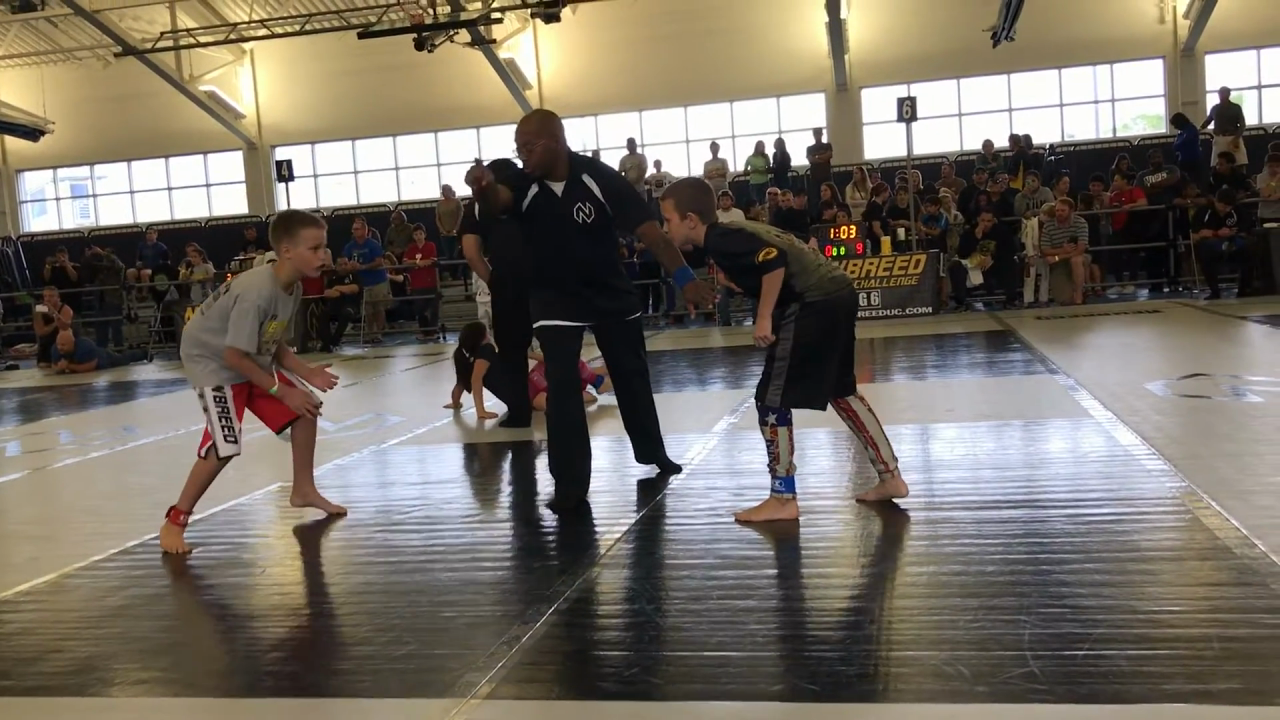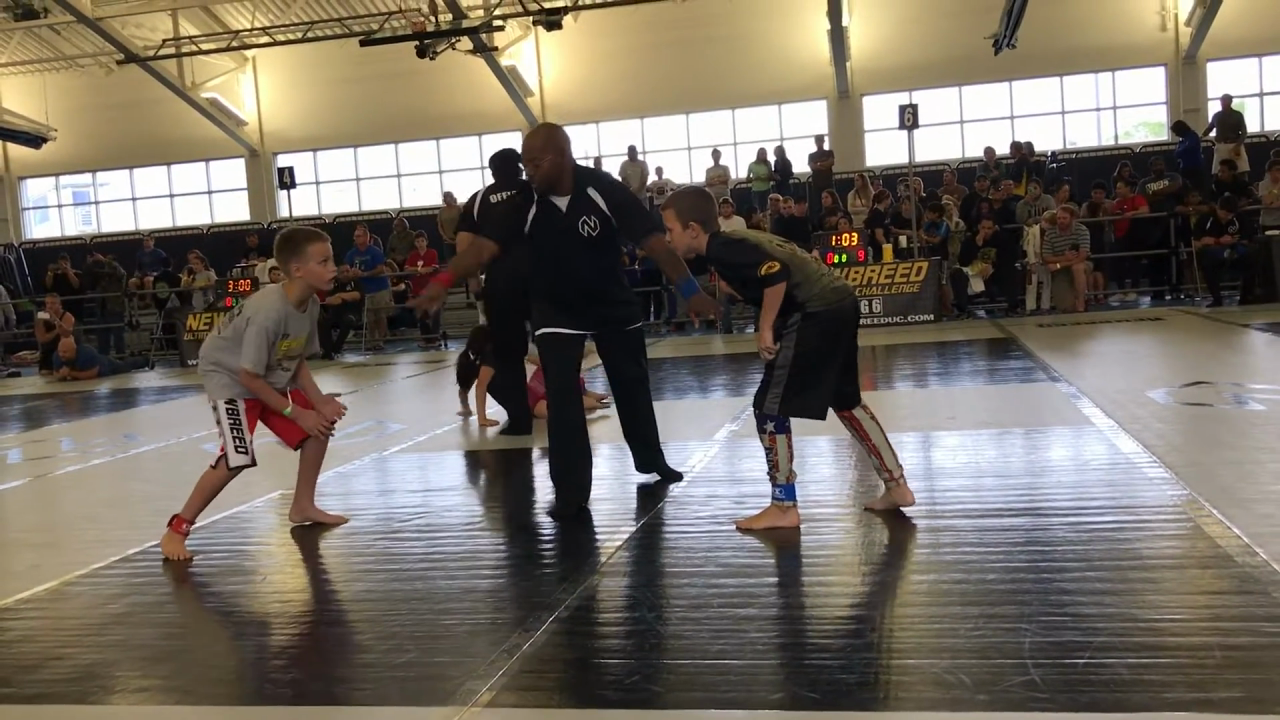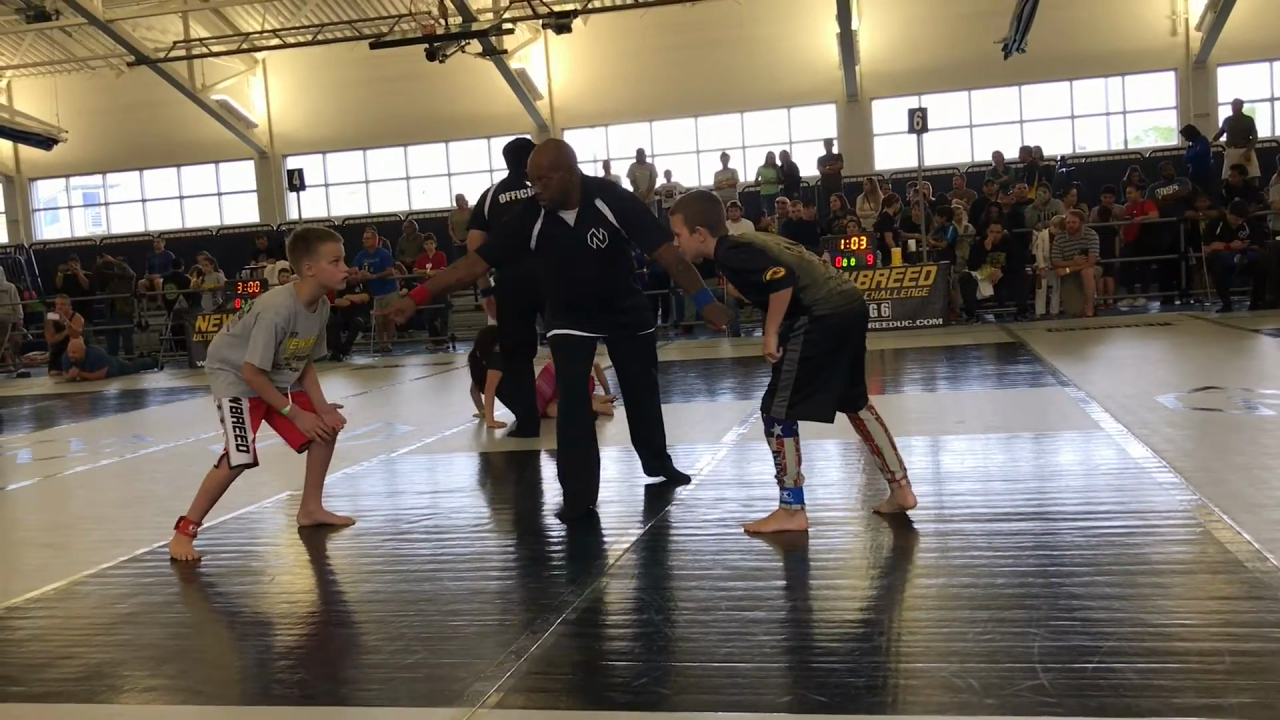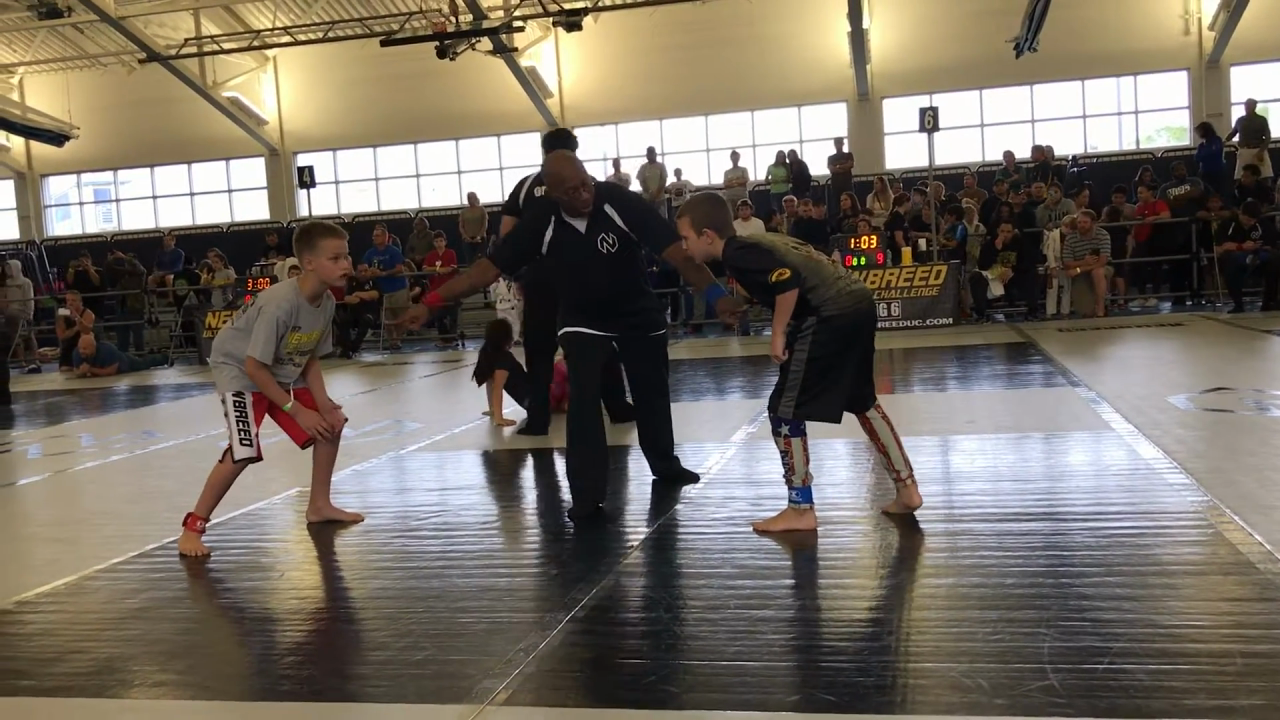
dt=0.3s
person 1, frame 1
left shoulder: (599, 178)
right shoulder: (522, 184)
left elbow: (647, 229)
right elbow: (494, 201)
left wrist: (684, 277)
right wrist: (482, 186)
left hip: (610, 294)
right hip: (554, 300)
left knee: (632, 376)
right knee: (562, 387)
left ankle: (653, 453)
right ankle: (569, 484)
person 1, frame 2
left shoulder: (604, 190)
right shoulder: (524, 205)
left elbow: (652, 241)
right elbow: (485, 247)
left wrist: (689, 290)
right wrist: (444, 281)
left hip: (613, 305)
right hip: (556, 312)
left knee: (633, 385)
right knee: (562, 396)
left ankle: (651, 461)
right ankle: (571, 492)
person 1, frame 3
left shoulder: (613, 200)
right shoulder: (531, 217)
left elbow: (664, 249)
right elbow: (477, 261)
left wrist: (703, 299)
right wrist: (417, 296)
left hip: (626, 311)
right hip: (569, 317)
left knee: (642, 390)
right knee: (572, 399)
left ankle: (657, 463)
right ankle: (578, 495)
person 1, frame 4
left shoulder: (622, 204)
right shoulder: (540, 224)
left elbow: (674, 250)
right elbow: (488, 267)
left wrist: (715, 294)
right wrist: (431, 302)
left hip: (638, 313)
right hip: (582, 319)
left knee: (652, 392)
right knee: (583, 397)
left ankle: (665, 464)
right ankle: (587, 495)
person 2, frame 1
left shoulder: (719, 240)
right shoulder: (732, 232)
left elbow: (775, 260)
left wrist: (764, 318)
left hip: (814, 304)
right hip: (837, 293)
left knee: (772, 400)
right knee: (841, 391)
left ankle: (783, 499)
right ankle: (890, 477)
person 2, frame 2
left shoulder: (721, 249)
right shoulder: (736, 240)
left elbow: (776, 273)
left wrist: (765, 329)
left hip: (815, 313)
right hip: (840, 302)
left knee: (770, 407)
right knee: (846, 401)
left ankle: (784, 507)
right ankle: (896, 486)
person 2, frame 3
left shoulder: (729, 254)
right shoulder: (745, 243)
left elbow: (782, 278)
left wrist: (771, 334)
left hip: (822, 318)
right hip: (848, 304)
left knee: (778, 411)
right knee: (854, 402)
left ankle: (792, 511)
right ankle: (901, 489)
person 2, frame 4
left shoulder: (737, 254)
right shoulder: (754, 243)
left elbow: (789, 280)
left wrist: (778, 334)
left hip: (830, 317)
right hip: (858, 304)
left knee: (785, 410)
right knee: (863, 401)
left ankle: (800, 510)
right ankle: (907, 488)
person 3, frame 1
left shoulder: (293, 288)
right shoulder: (256, 291)
left elbow: (274, 344)
right elbow: (234, 356)
left wrist: (307, 373)
right wrist: (280, 391)
left hip: (252, 360)
right hip: (210, 360)
left knee: (303, 412)
right knee: (224, 446)
left ankle: (304, 490)
right ankle: (175, 520)
person 3, frame 2
left shoulder: (311, 304)
right shoulder: (267, 311)
left elbow: (298, 360)
right elbow: (249, 376)
left wrist: (318, 400)
right wrist: (294, 412)
left hip: (273, 377)
right hip: (228, 375)
left knee: (320, 426)
right knee: (237, 458)
left ankle: (303, 506)
right ankle: (177, 528)
person 3, frame 3
left shoulder: (322, 305)
right shoulder: (277, 309)
left elbow: (306, 362)
right elbow: (252, 372)
left wrist: (322, 407)
right wrist: (295, 414)
left hip: (280, 377)
right hip: (234, 374)
left knee: (326, 428)
right knee: (240, 457)
left ankle: (310, 508)
right ankle: (185, 530)
person 3, frame 4
left shoulder: (327, 301)
right shoulder: (280, 303)
left elbow: (311, 358)
right elbow: (254, 367)
left wrist: (324, 405)
right wrist: (296, 410)
left hip: (285, 372)
right hip: (239, 370)
left knee: (331, 424)
right knee: (244, 451)
left ankle: (319, 505)
right ankle: (193, 526)
person 4, frame 1
left shoulder: (477, 204)
left elbow: (471, 254)
left wrist: (492, 282)
left hip: (506, 278)
left knee: (511, 346)
left ankle: (519, 412)
person 4, frame 2
left shoulder: (478, 200)
right shoulder: (534, 191)
left elbow: (465, 251)
left hip: (501, 282)
left knee: (507, 353)
left ankle: (519, 419)
person 4, frame 3
left shoulder: (491, 195)
left elbow: (474, 247)
left wrist: (486, 289)
left hip: (510, 282)
left knee: (516, 354)
left ankle: (527, 421)
person 4, frame 4
left shoulder: (525, 186)
left elbow: (506, 233)
left wrist: (519, 272)
left hip: (540, 275)
left knee: (539, 348)
left ankle: (537, 418)
right ankle: (618, 407)
